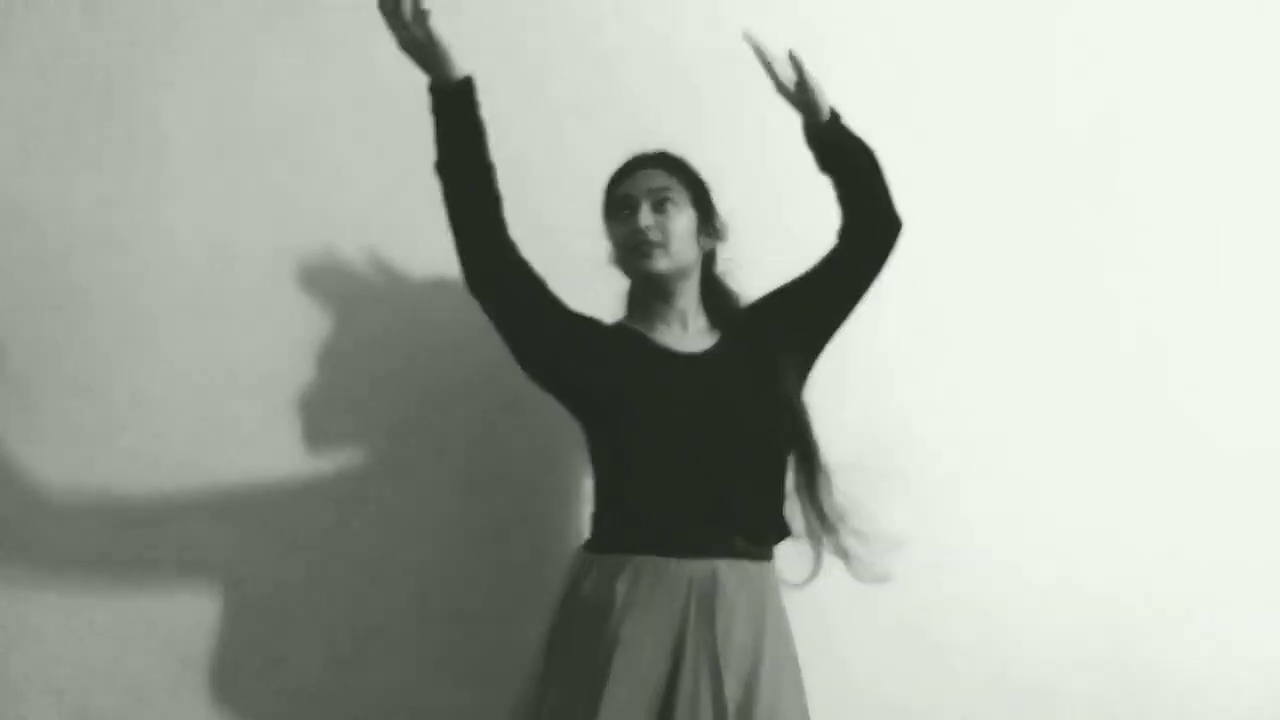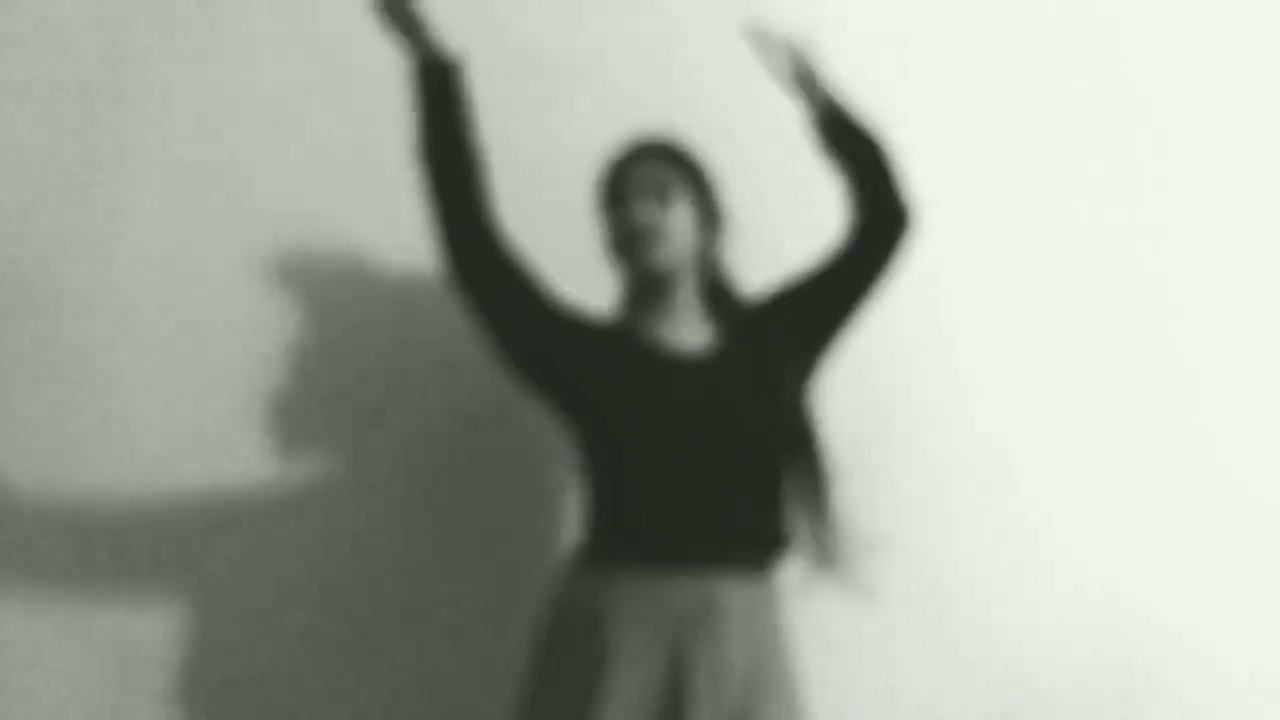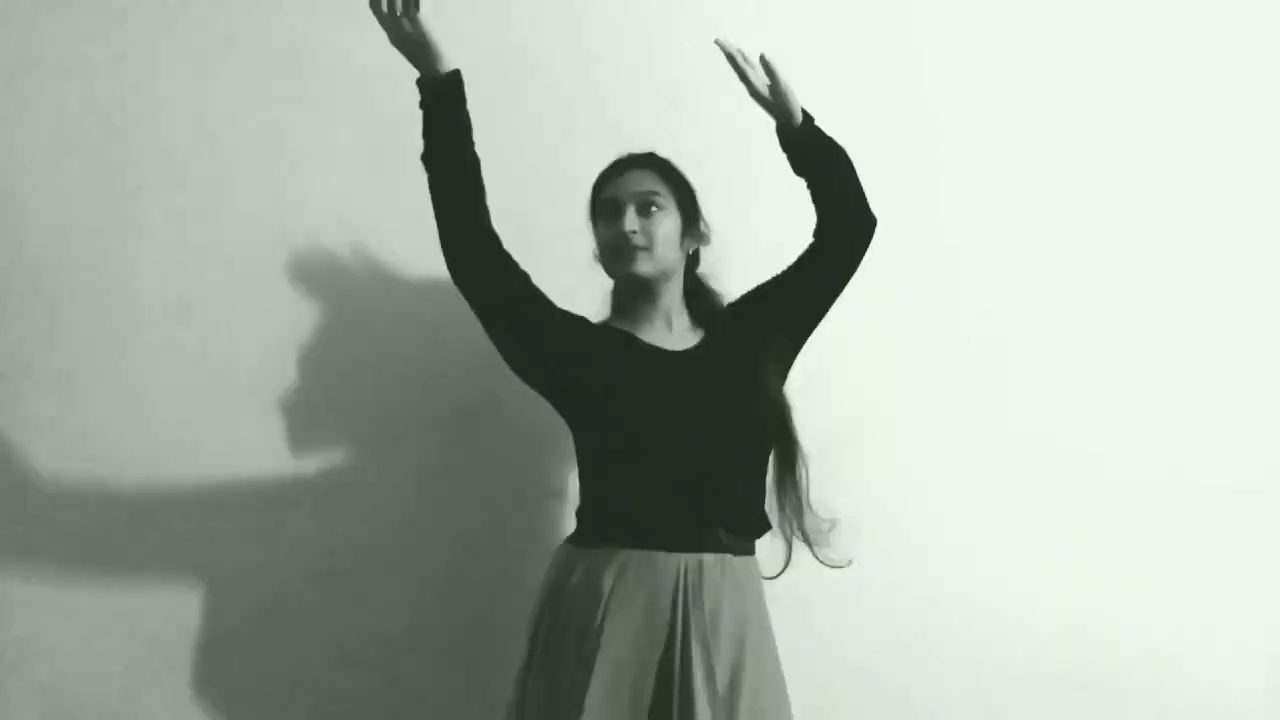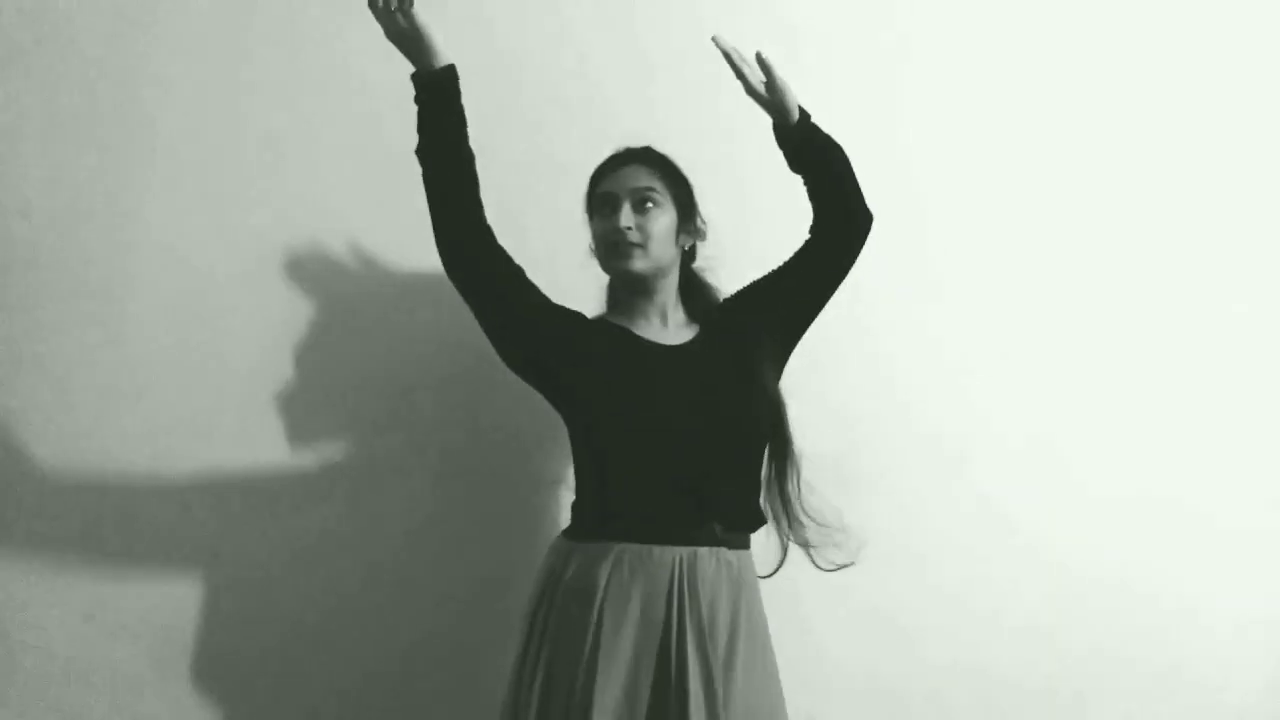
dt=0.4s
person 1, frame 1
left shoulder: (769, 339)
right shoulder: (592, 352)
left elbow: (874, 227)
right elbow: (487, 254)
left wrist: (819, 119)
right wrist: (451, 88)
left hip: (740, 616)
right hip: (621, 610)
person 1, frame 2
left shoulder: (771, 337)
right shoulder: (585, 350)
left elbow: (883, 220)
right elbow: (473, 244)
left wrist: (824, 106)
right wrist: (437, 72)
left hip: (736, 628)
right hip: (615, 626)
person 1, frame 3
left shoulder: (751, 337)
right shoulder: (576, 349)
left elbow: (849, 227)
right elbow: (472, 248)
left wrist: (791, 120)
right wrist: (440, 82)
left hip: (720, 610)
right hip: (604, 604)
person 1, frame 4
left shoulder: (746, 331)
right shoulder: (572, 344)
left elbow: (846, 222)
right elbow: (465, 239)
left wrist: (789, 118)
right wrist: (434, 75)
left hip: (715, 603)
right hip: (598, 597)
